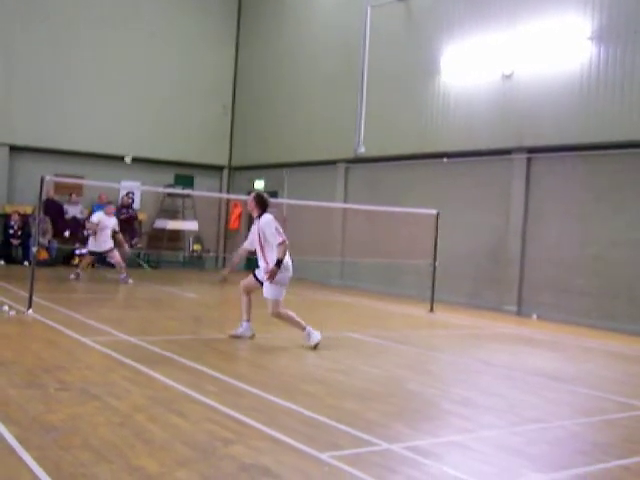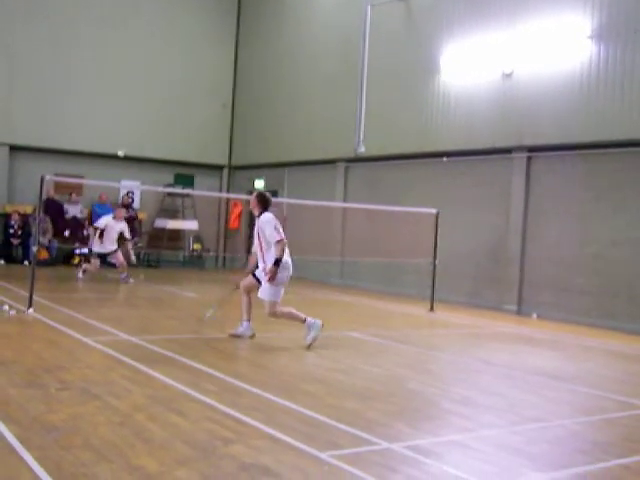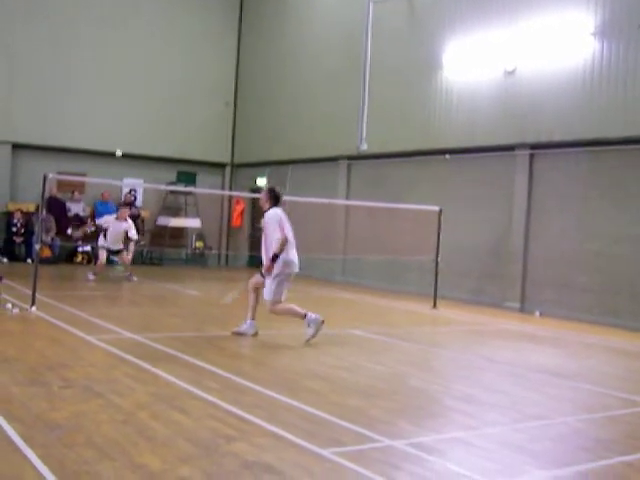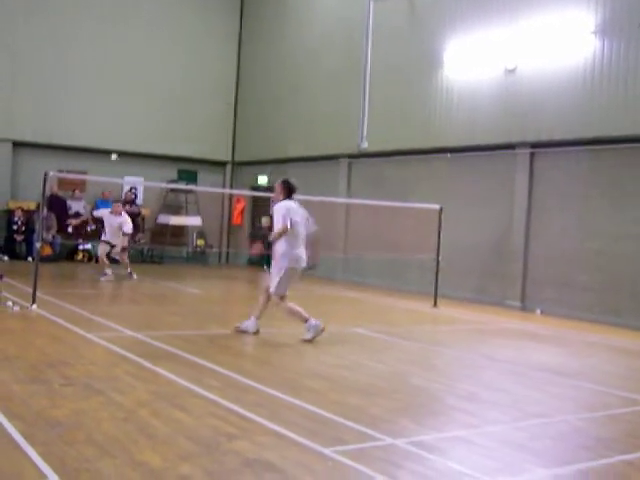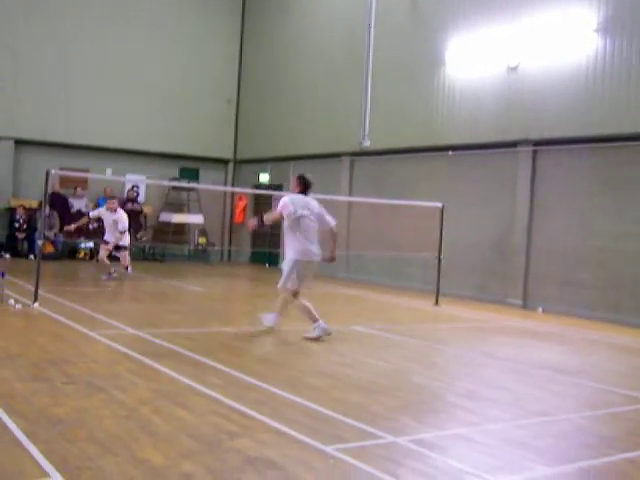
dt=0.1s
person 1, frame 1
left shoulder: (266, 221)
right shoulder: (257, 225)
left elbow: (283, 243)
right elbow: (245, 249)
left wrist: (277, 266)
right wrist: (230, 267)
left hip: (277, 269)
right hip: (267, 268)
left knee: (275, 311)
right knee: (244, 286)
left ankle: (310, 332)
right ankle: (246, 328)
person 1, frame 2
left shoulder: (265, 219)
right shoulder: (259, 221)
left elbow: (281, 241)
right elbow: (256, 252)
left wrist: (275, 265)
right wrist: (247, 273)
left hip: (276, 268)
right hip: (266, 268)
left knee: (272, 310)
right knee: (244, 286)
left ankle: (311, 323)
right ankle: (246, 327)
person 1, frame 3
left shoulder: (272, 215)
right shoulder: (275, 214)
left elbow: (283, 238)
left wrist: (272, 259)
left hip: (281, 265)
right hip: (277, 264)
left knee: (273, 307)
right knee: (252, 285)
left ankle: (311, 318)
right ankle: (250, 325)
person 1, frame 4
left shoulder: (282, 207)
right shoulder: (298, 209)
left elbow: (283, 229)
right elbow: (311, 231)
right wrist: (308, 255)
left hip: (286, 259)
right hip: (298, 259)
left knee: (280, 298)
right knee: (267, 289)
left ankle: (312, 324)
right ankle: (252, 323)
person 1, frame 5
left shoulder: (290, 199)
right shoulder: (316, 205)
left elbow: (279, 214)
right elbow: (333, 228)
left wrist: (260, 221)
right wrist: (332, 251)
left hip: (297, 253)
right hip: (313, 253)
left knee: (293, 293)
right knee: (286, 287)
left ankle: (319, 326)
right ankle: (274, 317)
